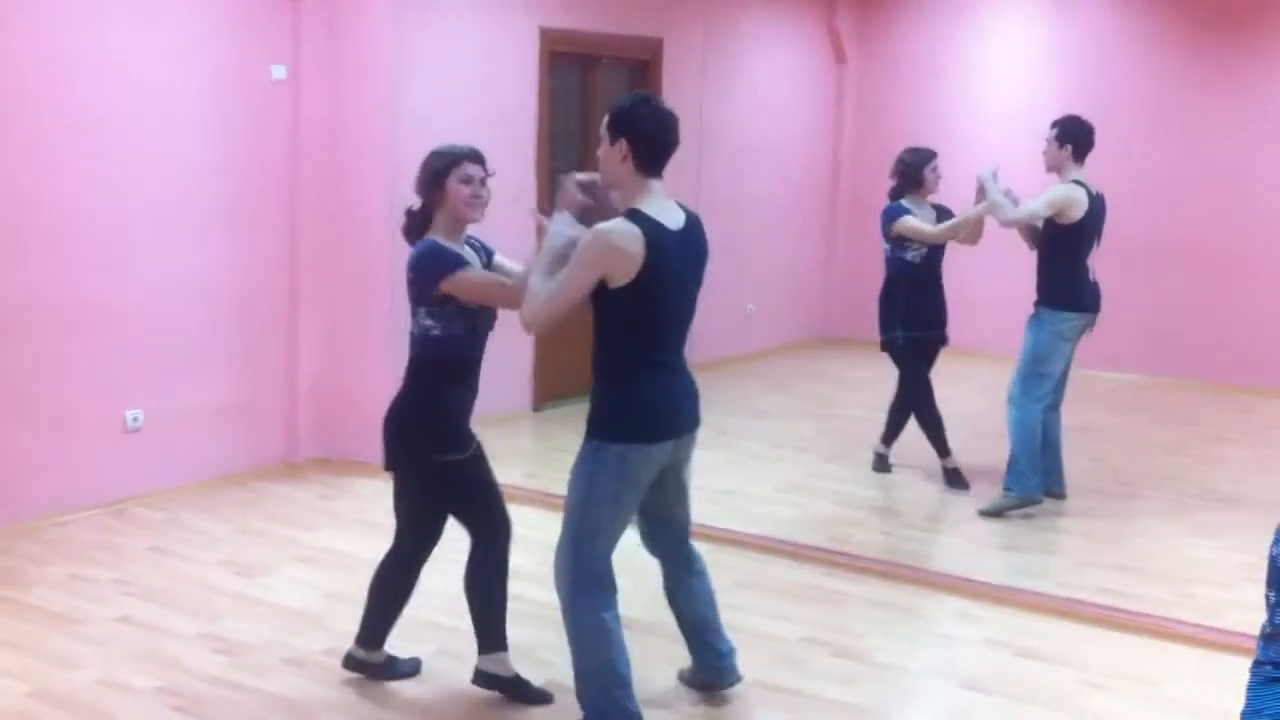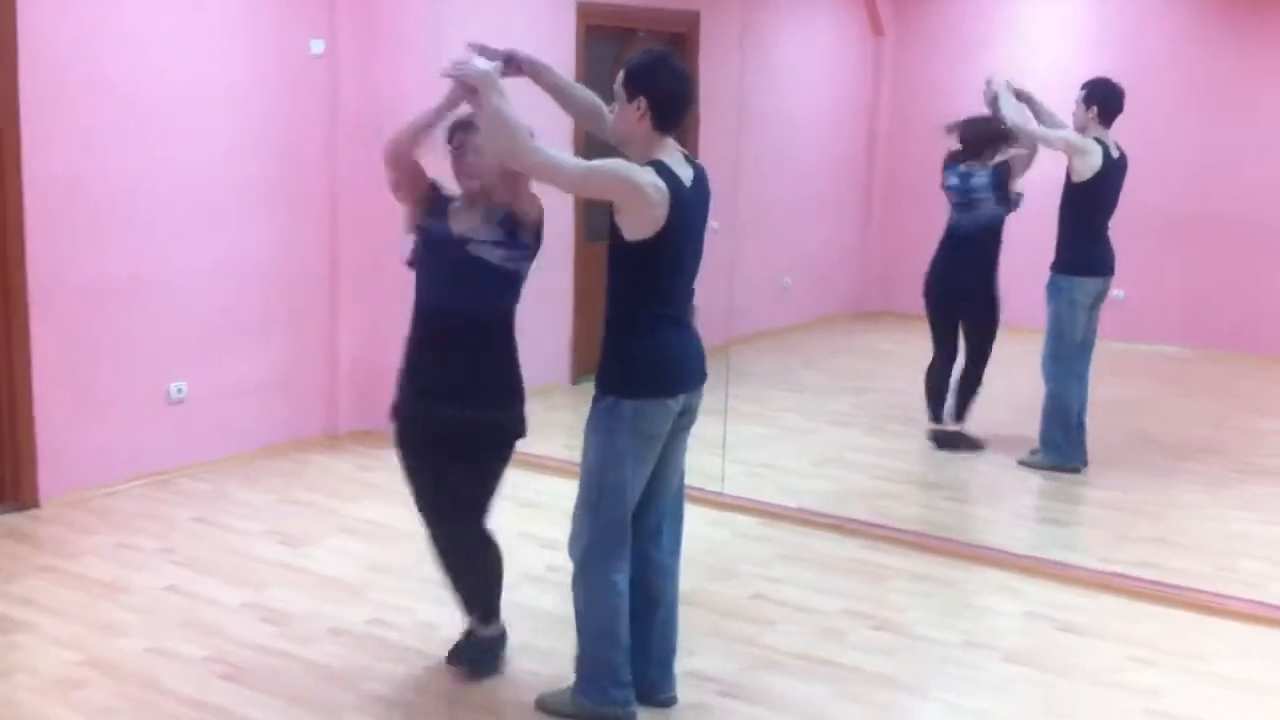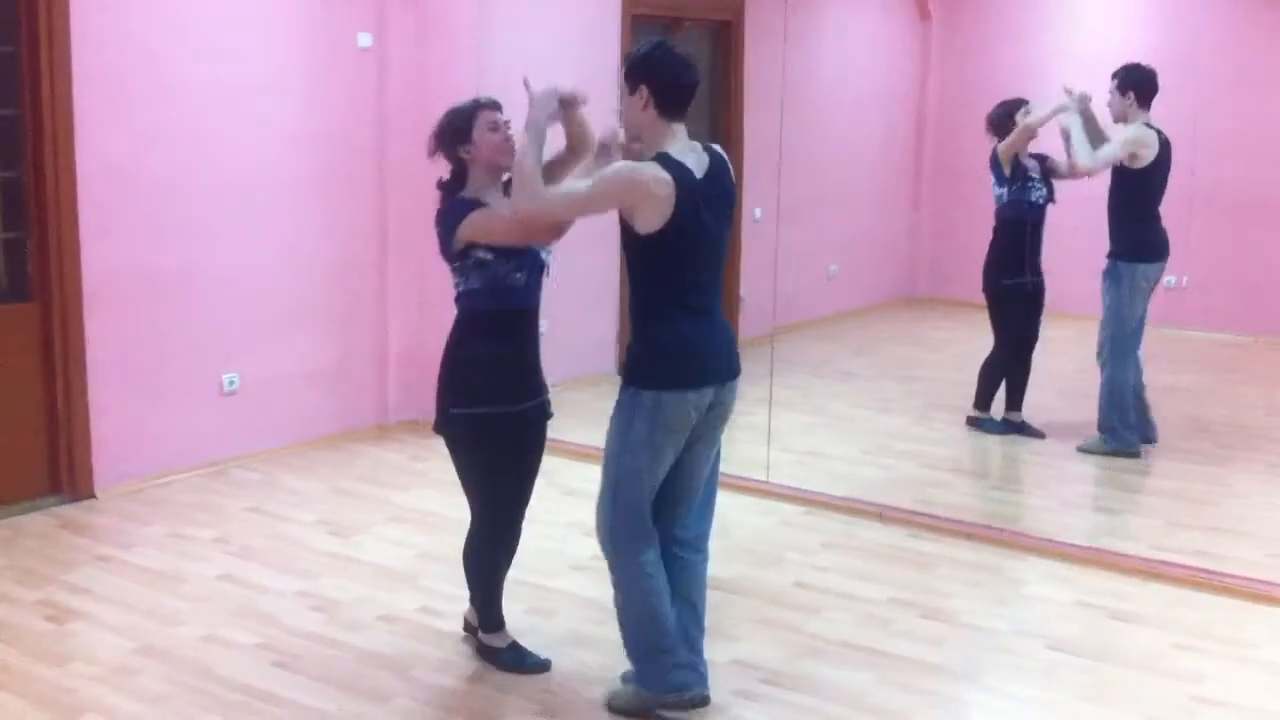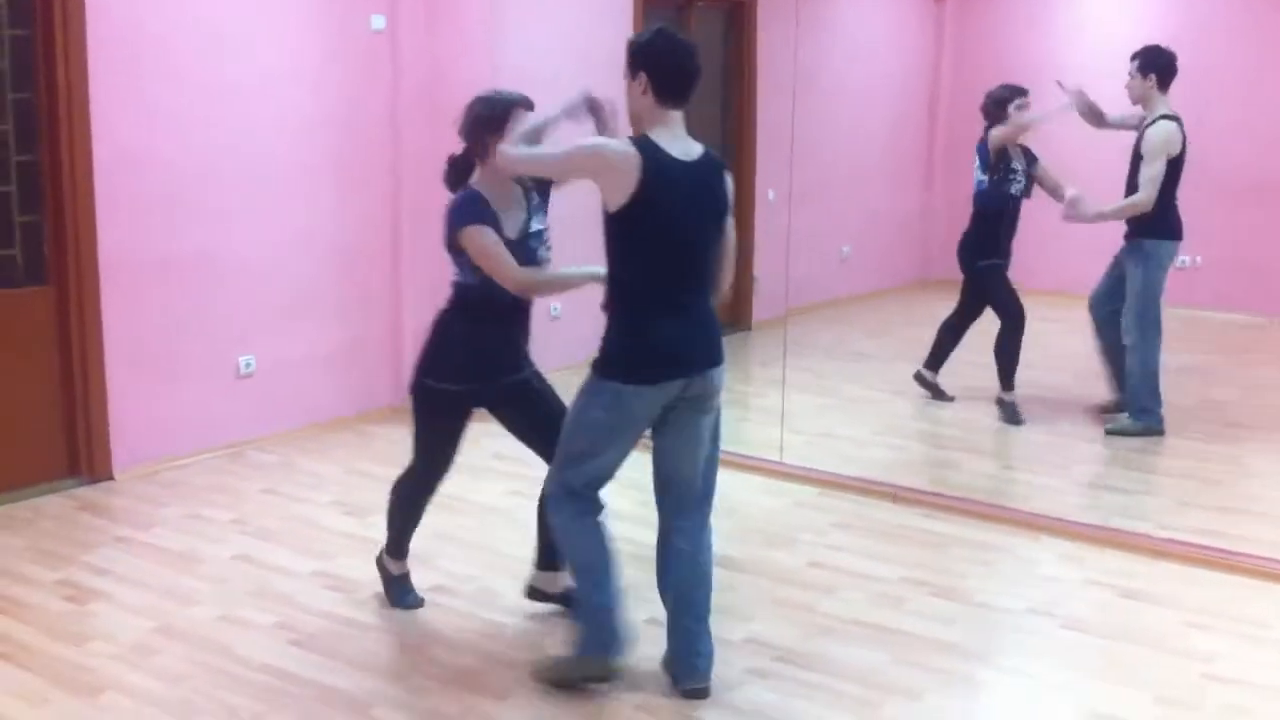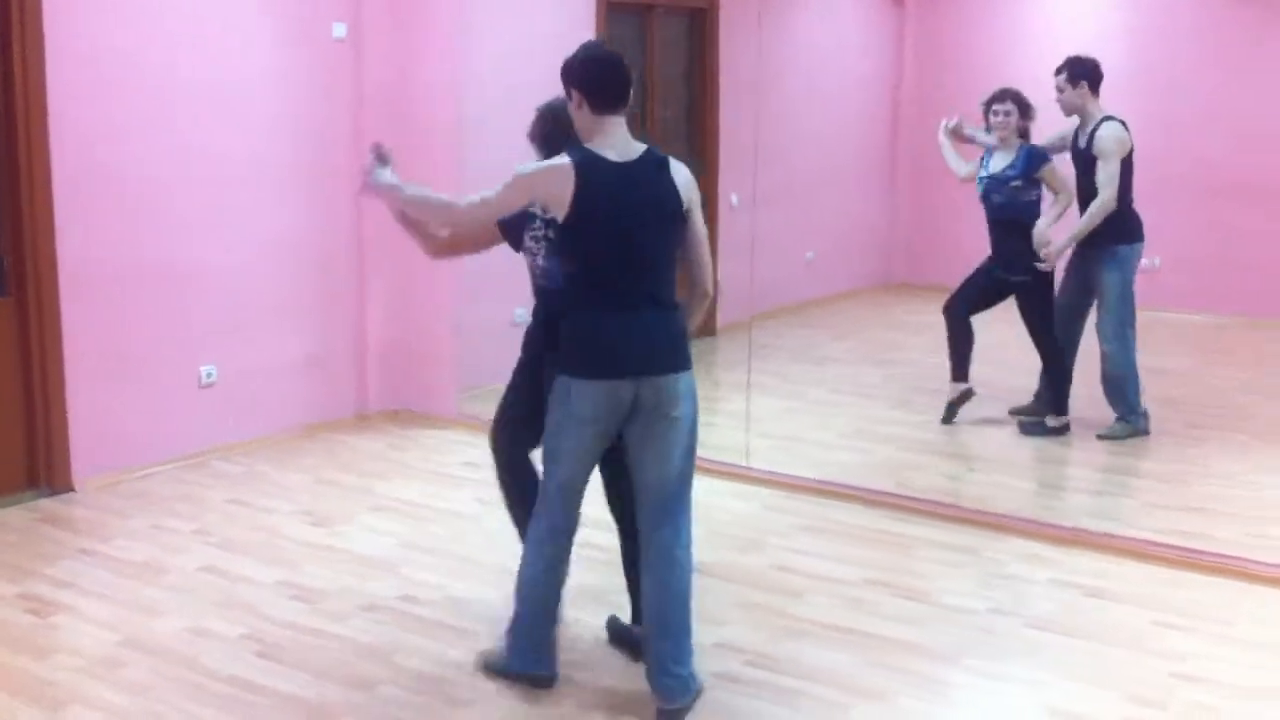
dt=0.7s
person 1, frame 1
left shoulder: (613, 238)
right shoulder: (691, 228)
left elbow: (534, 317)
left wrist: (556, 235)
right wrist: (593, 216)
left hip: (626, 425)
right hip: (677, 413)
left knee: (582, 572)
right knee: (673, 544)
right ankle: (714, 663)
person 1, frame 2
left shoulder: (634, 183)
right shoulder: (687, 170)
left elbow: (525, 158)
right elbow: (598, 119)
left wrist: (488, 86)
right wrist: (528, 67)
left hip: (637, 383)
right hip: (681, 375)
left knee: (601, 540)
right knee: (655, 531)
person 1, frame 3
left shoulder: (639, 180)
right shoulder: (719, 165)
left elbow: (531, 205)
left wrist: (536, 123)
right wrist: (639, 145)
left hip: (663, 377)
right hip: (717, 370)
left knee: (626, 527)
right knee: (684, 528)
person 1, frame 4
left shoulder: (616, 159)
right shoulder: (719, 174)
left elbow: (515, 160)
right elbow: (720, 283)
left hip: (633, 368)
right hip: (701, 363)
left knee: (570, 494)
right knee: (687, 515)
left ankle: (599, 644)
right ankle: (692, 663)
person 1, frame 5
left shoulder: (557, 176)
right shoulder: (676, 176)
left elbow: (458, 215)
right elbow: (704, 287)
left wrist: (390, 189)
left hip: (590, 370)
right hip: (665, 368)
left knee: (555, 511)
right knee: (665, 524)
left ankle: (529, 655)
person 2, frame 1
left shoulder: (475, 251)
right shoulder: (431, 258)
left elbow: (527, 280)
right elbow: (512, 295)
left hip: (441, 423)
right hip: (428, 426)
person 2, frame 2
left shoulder: (522, 221)
right shoulder: (433, 211)
right elbow: (399, 157)
left wrist: (462, 97)
right wrist: (458, 99)
left hip: (487, 399)
right hip: (425, 394)
left knee: (460, 520)
right knee: (445, 516)
left ankle: (484, 627)
right ankle: (484, 623)
person 2, frame 3
left shoulder: (514, 195)
right shoulder: (460, 213)
left elbow: (577, 151)
right elbow: (543, 230)
left wrist: (570, 114)
left hip: (523, 378)
right hip: (475, 382)
left knee: (510, 510)
right knee: (493, 513)
left ankle: (480, 613)
right ankle: (492, 633)
person 2, frame 4
left shoulder: (531, 187)
right shoulder: (465, 209)
right elbow: (512, 278)
left wrist: (591, 114)
right wrist: (594, 276)
left hip: (509, 361)
right hip: (456, 360)
right knee: (428, 469)
left ankle: (549, 576)
right ankle: (394, 560)
person 2, frame 5
left shoulder: (526, 211)
left elbow: (438, 246)
left hip: (550, 360)
left knee: (509, 447)
right knee: (625, 491)
right ankle: (641, 625)
person 3, frame 1
left shoulder: (1065, 194)
right shoulder: (1091, 196)
left elbow: (1007, 218)
right elbow: (1040, 241)
left wrist: (989, 183)
right wrist: (1014, 203)
left hip: (1060, 308)
right hip: (1077, 305)
left knee: (1027, 395)
right knee: (1045, 396)
left ankle: (1023, 486)
right ankle: (1049, 478)
person 3, frame 2
left shoulder: (1082, 147)
right shoulder: (1116, 155)
left elbow: (1021, 125)
right elbow: (1055, 128)
left wrist: (1005, 92)
right wrist: (1026, 96)
left hip: (1075, 271)
right hip: (1097, 268)
left knee: (1060, 363)
right knee: (1074, 362)
left ankle: (1060, 451)
right ankle: (1070, 445)
person 3, frame 3
left shoulder: (1137, 136)
right shoulder: (1152, 138)
left elbow: (1086, 164)
right elbow: (1104, 151)
left wrist: (1075, 121)
right wrist: (1085, 112)
left hip: (1133, 257)
right hip: (1143, 254)
left knee: (1115, 348)
right knee: (1123, 347)
left ankle: (1119, 437)
right ankle: (1137, 426)
person 3, frame 4
left shoulder: (1163, 131)
right shoulder: (1150, 120)
left elbow: (1145, 200)
right elbow: (1103, 120)
left wrist: (1090, 213)
right wrist: (1081, 101)
left hip: (1155, 240)
right hip: (1142, 238)
left knee: (1139, 328)
right knee: (1103, 308)
left ankle: (1145, 417)
right ankle: (1130, 394)
person 3, frame 5
left shoulder: (1111, 133)
right shoulder: (1077, 133)
left elbow: (1107, 200)
left wrist: (1064, 241)
right wrist: (973, 138)
left hip: (1118, 245)
right hip: (1091, 243)
left knee: (1114, 333)
right knee: (1062, 321)
left ankle: (1133, 417)
right ankle: (1049, 401)
person 4, frame 1
left shoulder: (939, 212)
right shoulder: (894, 212)
left elbow: (969, 238)
right elbow: (931, 234)
left wrist: (979, 207)
right wrist: (977, 212)
left hip: (931, 310)
right hip: (899, 313)
left knee: (912, 385)
right knee: (918, 386)
left ankle: (884, 447)
right ankle: (947, 460)
person 4, frame 2
left shoulder: (953, 168)
right shoulder: (1001, 173)
right elbow: (1027, 150)
left hip: (942, 275)
right hip: (979, 280)
left knee: (944, 352)
right knee: (978, 356)
left ankle: (938, 423)
right ankle: (954, 424)
person 4, frame 3
left shoulder: (1039, 163)
right shoulder: (1003, 158)
left elbow: (1076, 168)
right elbow: (1028, 127)
right wrist: (1062, 106)
left hip: (1030, 268)
right hip: (1004, 268)
left knee: (1026, 345)
right knee: (1008, 345)
left ankle: (1013, 415)
right ankle: (979, 413)
person 4, frame 4
left shoulder: (1025, 154)
right shoulder: (991, 147)
left elbow: (1054, 188)
right elbow: (1016, 126)
left wrist: (1068, 196)
right wrist: (1063, 106)
left hip: (998, 251)
right hip: (980, 250)
left knee: (966, 313)
right knee: (1014, 316)
left ankle: (928, 372)
right ankle: (1006, 394)
person 4, frame 5
left shoulder: (1032, 155)
right shoulder: (988, 158)
left elbow: (1066, 194)
right elbow: (961, 171)
left wrist: (1045, 223)
right wrist: (944, 136)
left hip: (1029, 261)
right hip: (1000, 260)
left knee: (1043, 336)
right knee: (955, 309)
left ankle: (1058, 417)
right ankle: (960, 385)
